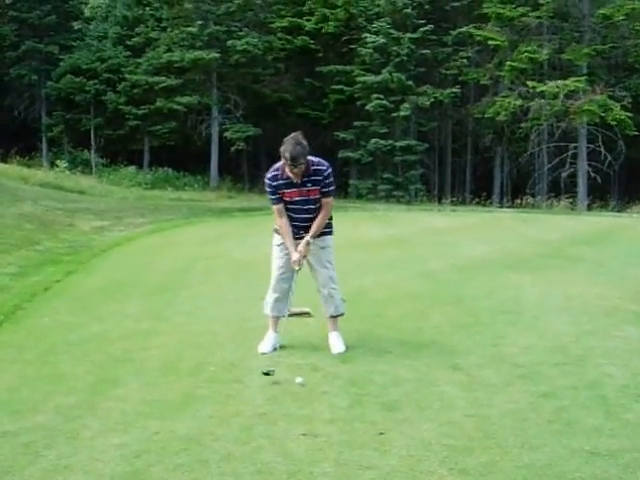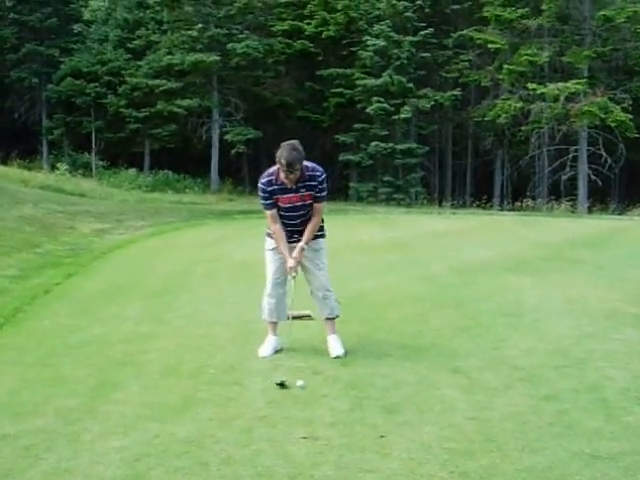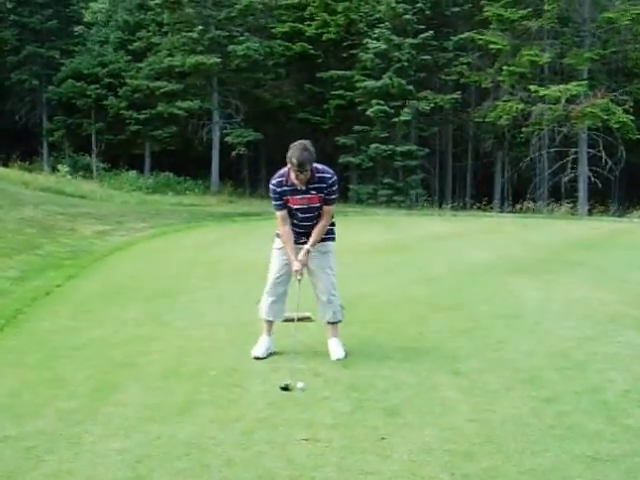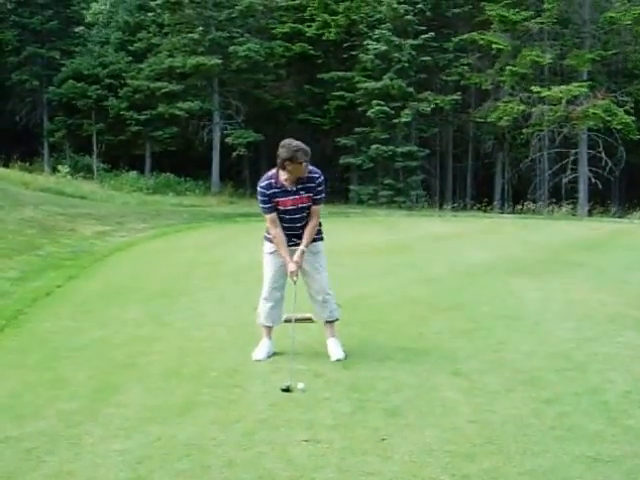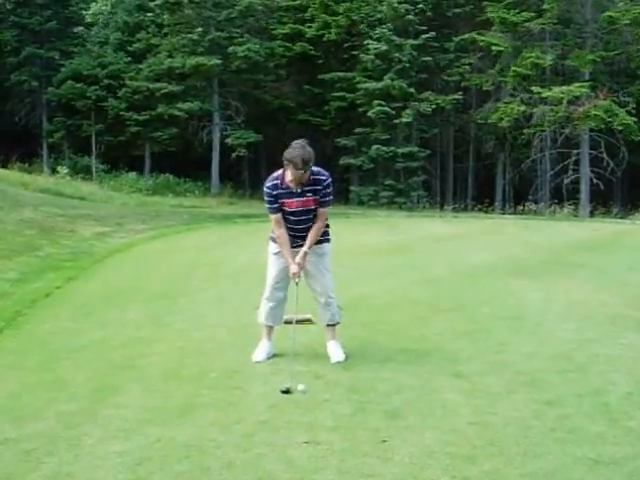
dt=0.4s
person 1, frame 1
left shoulder: (323, 169)
right shoulder: (272, 176)
left elbow: (326, 209)
right elbow: (280, 216)
left wrist: (307, 241)
right wrist: (292, 250)
left hip: (318, 235)
right hip: (285, 236)
left knee: (327, 282)
right knee: (278, 282)
left ankle: (334, 332)
right ankle: (272, 333)
person 1, frame 2
left shoulder: (317, 175)
right shoulder: (266, 181)
left elbow: (317, 215)
right elbow: (274, 222)
left wrist: (301, 247)
right wrist: (287, 256)
left hip: (311, 238)
right hip: (278, 240)
left knee: (321, 284)
right knee: (274, 287)
left ankle: (332, 335)
right ankle: (272, 337)
person 1, frame 3
left shoulder: (328, 177)
right shoulder: (277, 182)
left elbow: (326, 218)
right elbow: (283, 223)
left wrist: (308, 249)
right wrist: (293, 258)
left hip: (319, 241)
right hip: (286, 241)
left knee: (327, 288)
right knee: (274, 286)
left ankle: (333, 339)
right ankle: (266, 338)
person 1, frame 4
left shoulder: (315, 178)
right shoulder: (266, 185)
left elbow: (314, 218)
right elbow: (274, 226)
left wrist: (301, 250)
right wrist: (287, 260)
left hip: (309, 242)
right hip: (276, 244)
left knee: (321, 288)
right knee: (271, 290)
left ankle: (332, 339)
right ankle: (266, 341)
person 1, frame 5
left shoulder: (323, 180)
right shoulder: (272, 185)
left elbow: (321, 220)
right elbow: (278, 226)
left wrist: (304, 252)
right wrist: (290, 261)
left hip: (315, 243)
right hip: (281, 244)
left knee: (324, 291)
right knee: (273, 291)
left ankle: (332, 341)
right ankle: (266, 342)
